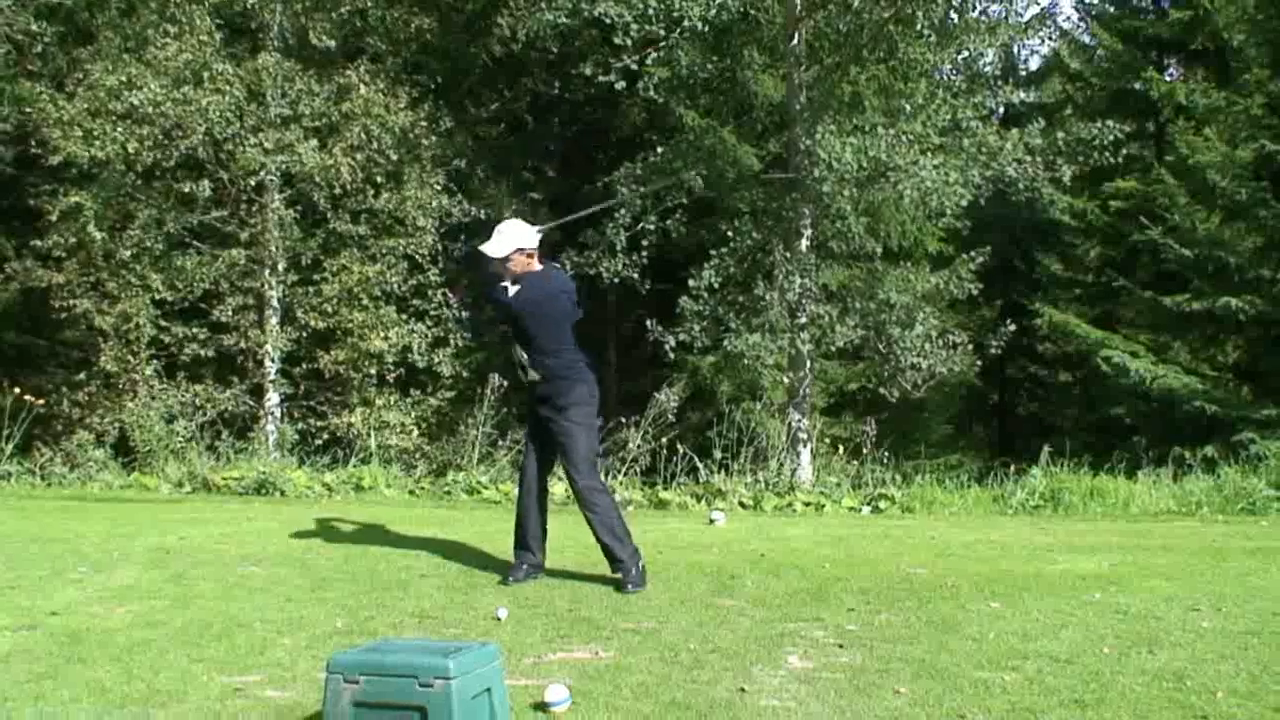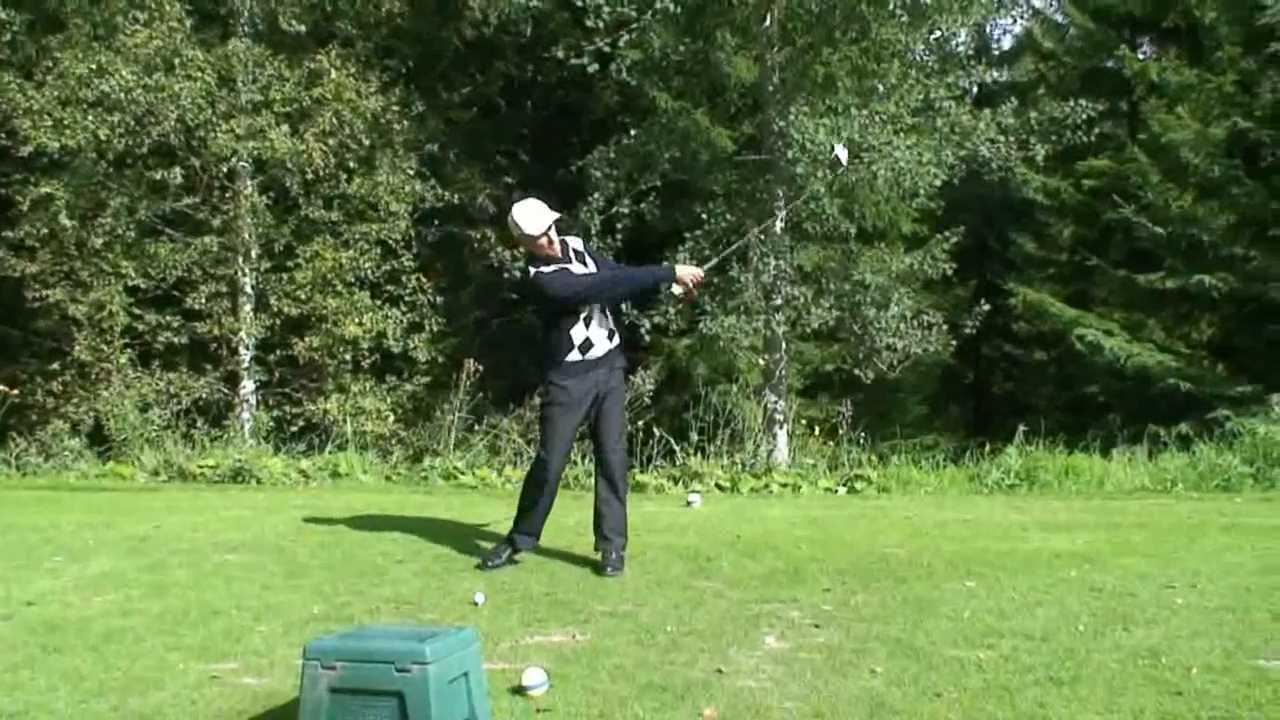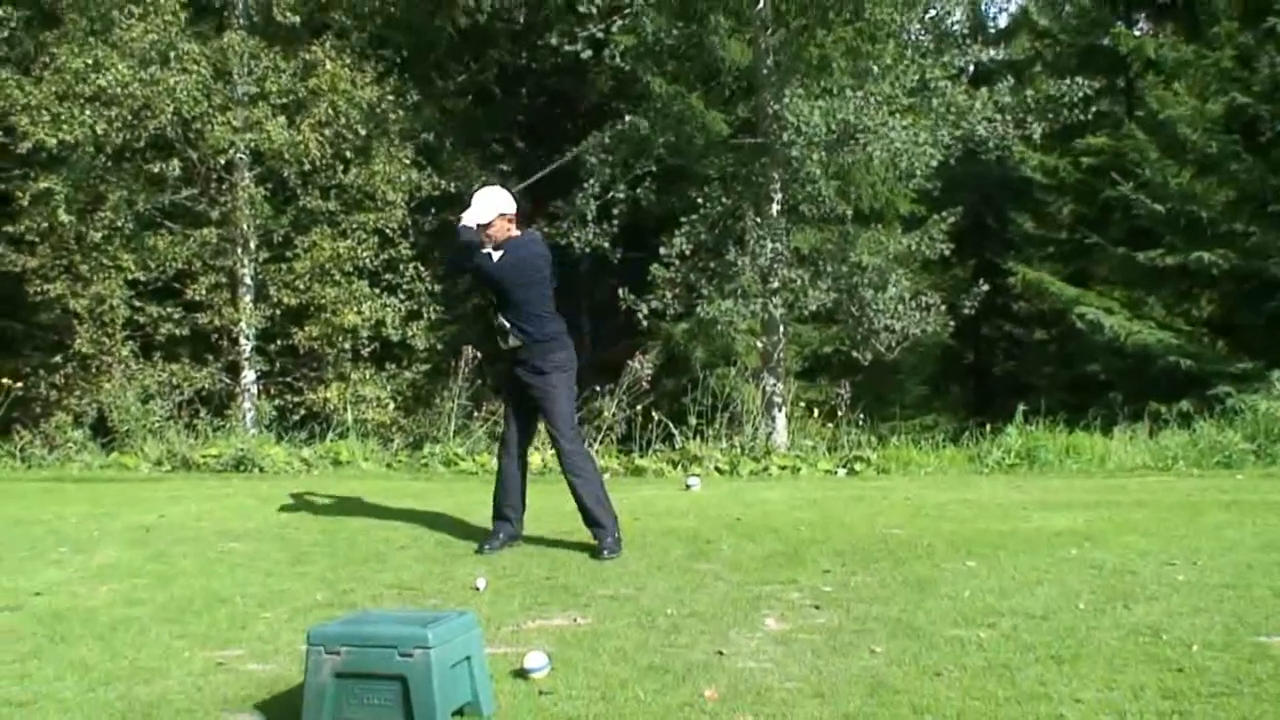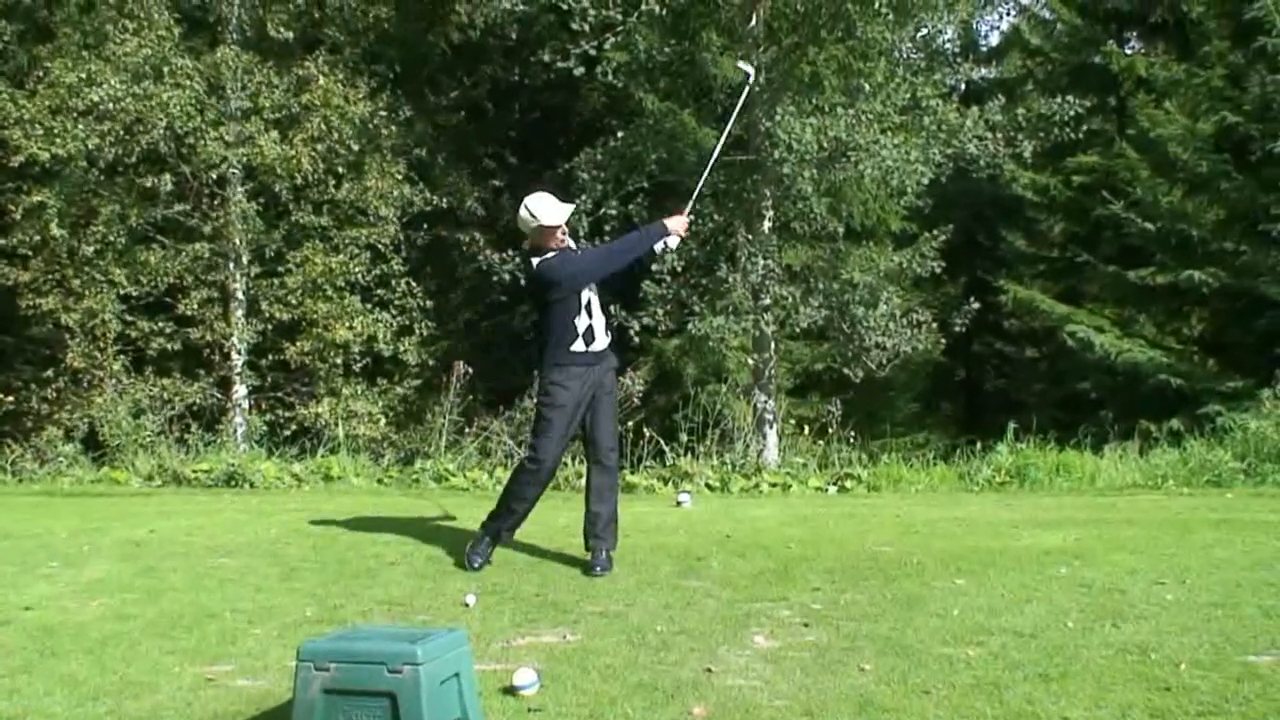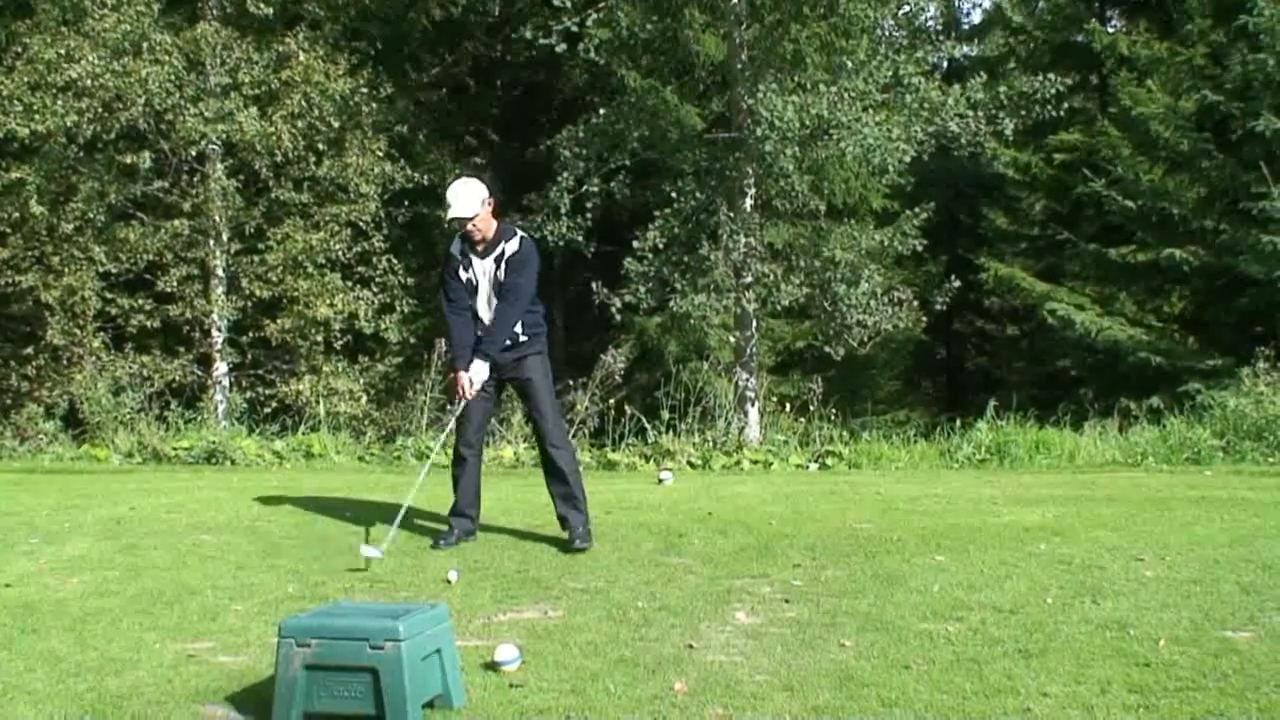
dt=1s
person 1, frame 1
left shoulder: (517, 298)
right shoulder: (559, 278)
left elbow: (493, 286)
left hip: (571, 397)
right hip: (548, 396)
left knee: (585, 482)
right knee: (531, 477)
left ankle: (630, 564)
right ankle: (530, 558)
person 1, frame 2
left shoulder: (577, 246)
right shoulder: (543, 278)
left elbow: (620, 275)
right elbow: (605, 286)
left wrist: (667, 279)
right wrist: (669, 272)
left hip: (609, 366)
right hip: (567, 376)
left knee: (612, 457)
right knee: (550, 460)
left ankle: (611, 546)
right ankle: (519, 539)
person 1, frame 3
left shoulder: (501, 265)
right shoulder: (531, 242)
left elbow: (470, 252)
left wrist: (468, 233)
right wrist: (475, 231)
left hip: (549, 362)
right hip: (524, 361)
left knee: (568, 443)
right knee: (512, 445)
left ankle: (606, 531)
right ankle: (507, 525)
person 1, frame 4
left shoulder: (567, 248)
right shoulder: (547, 268)
left elbow: (610, 256)
right elbow: (606, 258)
left wrist: (660, 239)
right wrist: (662, 228)
left hip: (601, 363)
right hip: (564, 372)
left knee: (604, 455)
right knee: (543, 457)
left ankle: (600, 546)
right ankle: (492, 533)
person 1, frame 5
left shoulder: (520, 247)
right shoulder: (456, 254)
left elbow: (511, 308)
right elbow: (457, 313)
left wrist: (483, 361)
right wrist: (461, 366)
left hip: (525, 350)
right hip: (477, 356)
left knee: (550, 431)
right knee: (468, 436)
left ankle: (576, 521)
right ankle: (462, 520)
